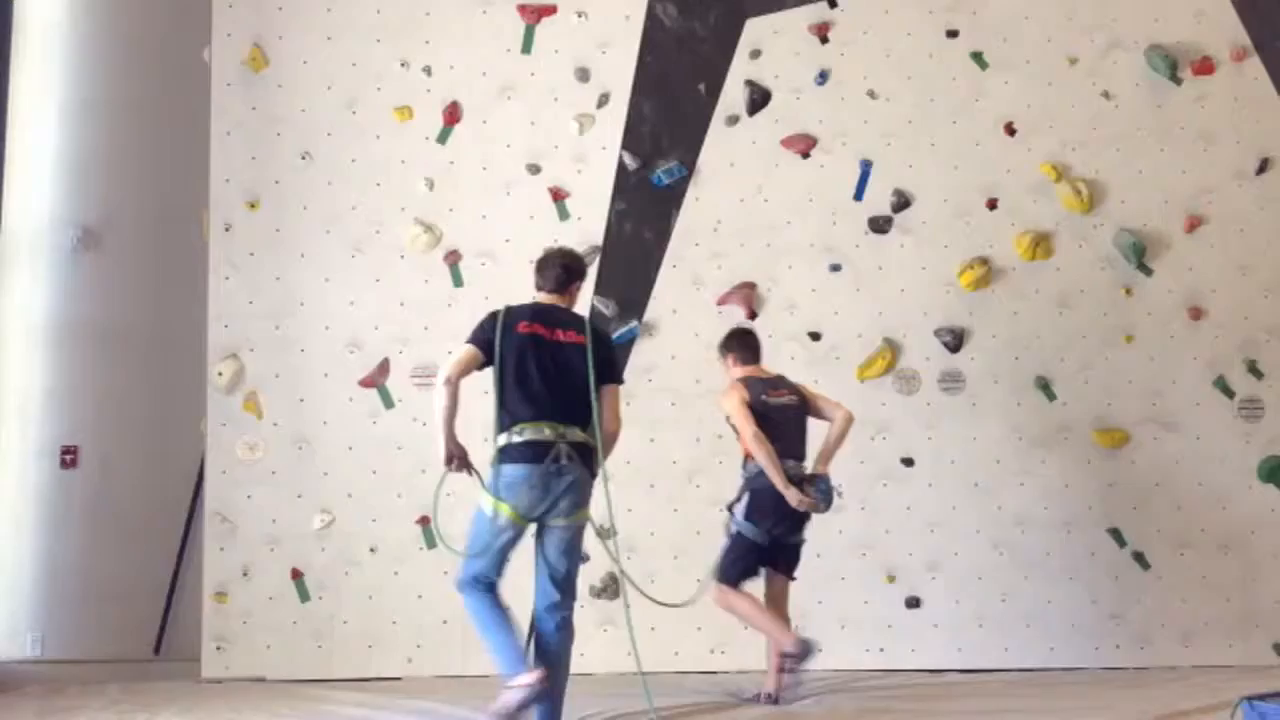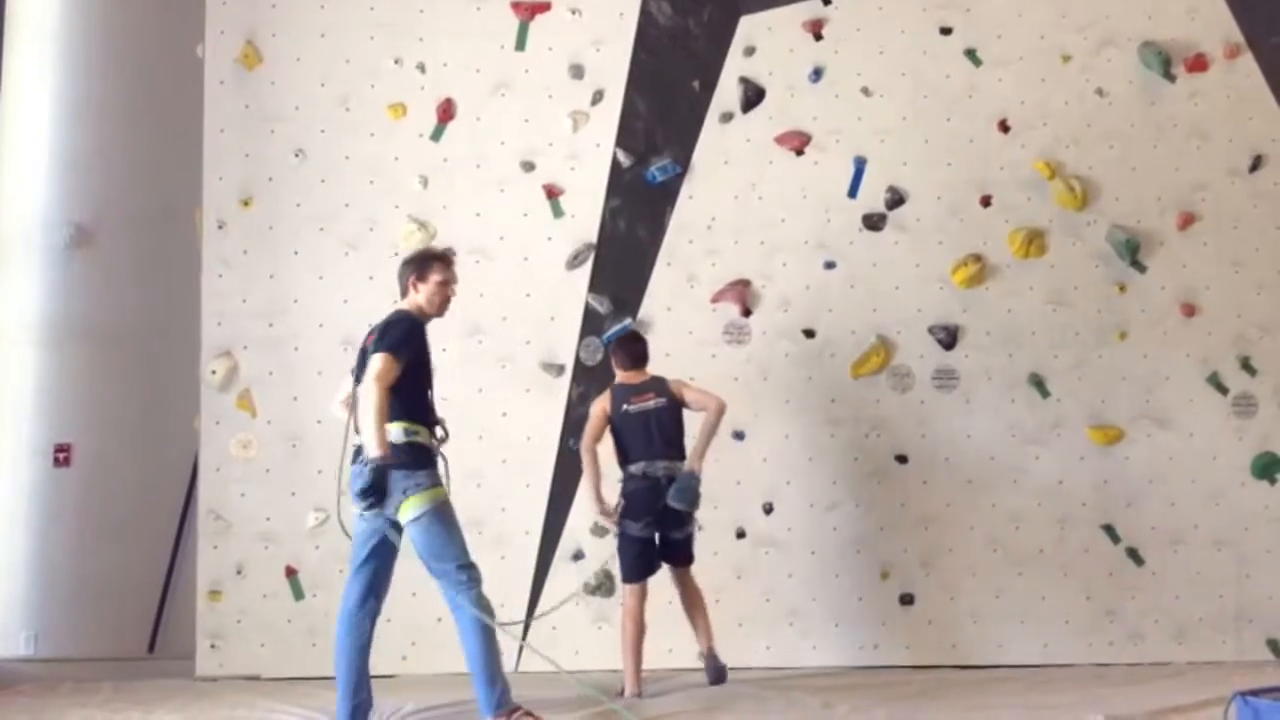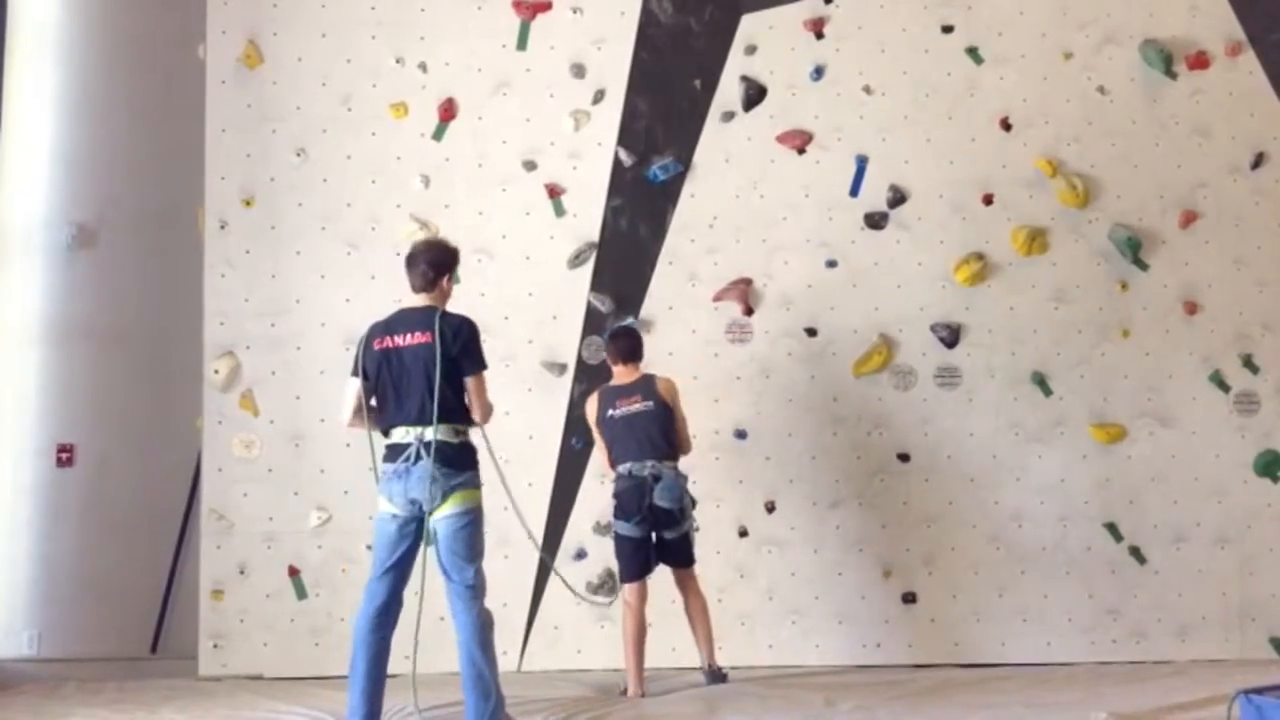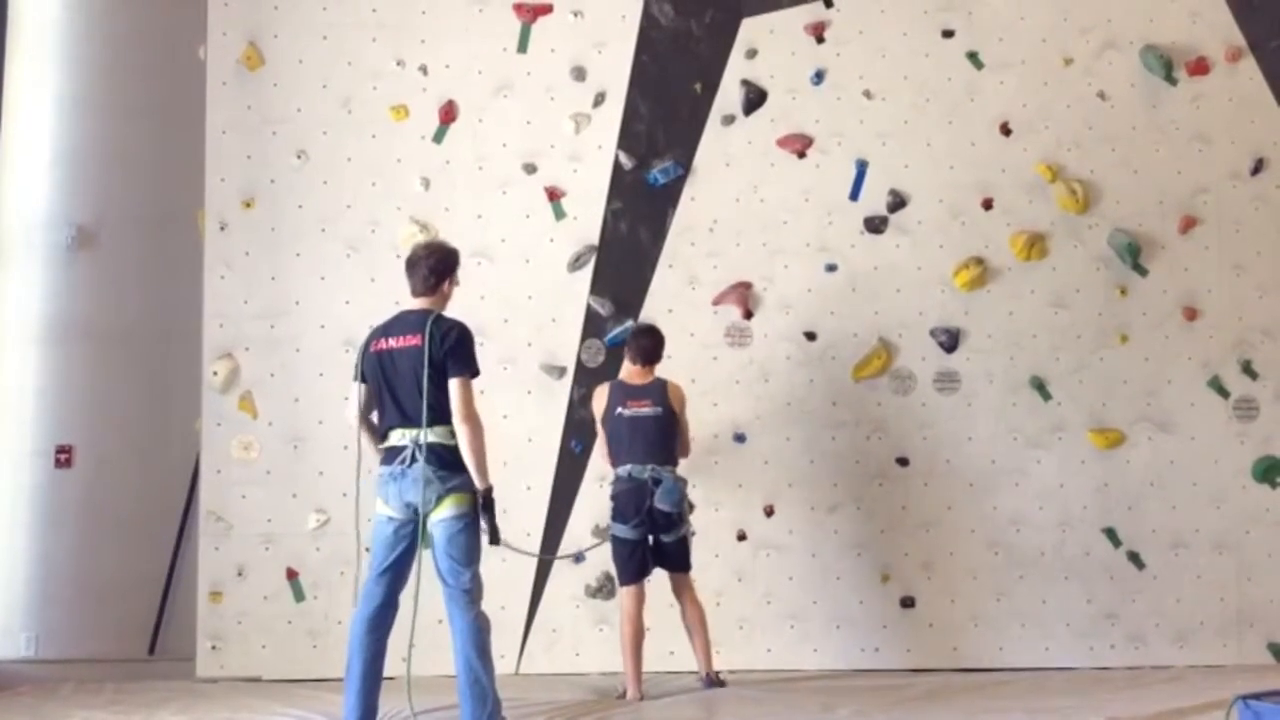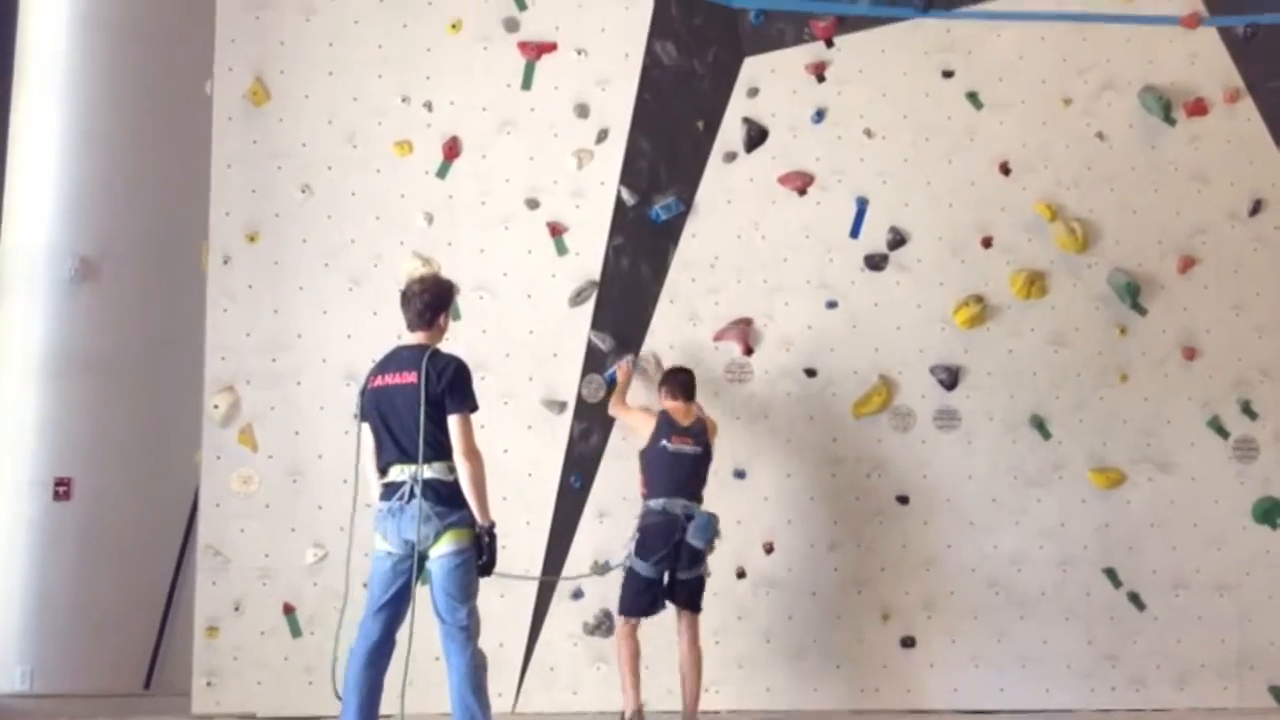
dt=1s
person 1, frame 1
left shoulder: (505, 321)
right shoulder: (595, 338)
left elbow: (449, 378)
right elbow: (611, 425)
left wrist: (448, 440)
left hip: (519, 467)
right hip: (574, 472)
left knee: (475, 582)
right knee: (556, 603)
left ankle: (522, 672)
person 1, frame 2
left shoulder: (386, 331)
right shoulder: (406, 326)
left elbow: (345, 401)
right elbow: (371, 390)
right wrist: (381, 456)
left hip: (377, 475)
right hip: (406, 471)
left knee: (361, 597)
right knee: (462, 582)
person 1, frame 3
left shoulder: (376, 335)
right shoulder: (457, 328)
left elbow: (352, 415)
right elbow: (480, 412)
right wrist: (465, 410)
left hip: (396, 472)
right hip: (448, 469)
left knee: (380, 594)
right knee: (465, 594)
person 1, frame 4
left shoulder: (378, 338)
right shoulder: (451, 332)
left elbow: (359, 417)
right elbow: (464, 417)
right wrist: (483, 487)
left hip: (393, 475)
right hip: (444, 475)
left knee: (377, 596)
right knee: (462, 598)
person 1, frame 5
left shoulder: (377, 373)
right shoulder: (448, 368)
left elbow: (371, 459)
right elbow: (465, 453)
right wrist: (485, 523)
left hip: (392, 510)
right hip: (442, 510)
left knee: (375, 631)
right knee: (459, 634)
person 2, frame 1
left shoulder: (734, 392)
right shoulder: (791, 388)
left elbow: (754, 438)
right elbow: (843, 416)
left wrist: (785, 491)
right wrist: (820, 467)
left hip: (761, 495)
right hip: (796, 499)
left knee: (726, 590)
right knee: (775, 597)
left ankle: (791, 642)
right ankle: (773, 687)
person 2, frame 2
left shoulder: (608, 399)
right shoulder: (671, 387)
left elbow: (588, 445)
right elbow: (716, 404)
left wrist: (597, 498)
right wrist: (697, 457)
left hip: (638, 495)
right hip: (676, 490)
left knee: (634, 595)
right knee: (684, 576)
left ankle: (632, 685)
right ankle: (709, 656)
person 2, frame 3
left shoulder: (596, 402)
right shoulder: (663, 386)
left elbow: (609, 460)
right elbow: (684, 446)
left hip: (629, 494)
right hip: (669, 490)
left knee: (633, 595)
right knee: (687, 581)
left ankle: (635, 685)
right ankle: (710, 666)
person 2, frame 4
left shoulder: (603, 394)
right shoulder: (672, 393)
left elbow: (607, 454)
right elbow: (683, 449)
left hip: (627, 495)
right hip: (667, 493)
left knee: (630, 596)
right knee: (683, 586)
left ankle: (633, 688)
right ankle: (707, 671)
person 2, frame 5
left shoulder: (649, 421)
right shoulder: (707, 428)
left elbow: (615, 408)
left wrist: (624, 379)
right wrist: (673, 379)
left hip: (656, 529)
left knee: (627, 624)
right knee: (688, 628)
